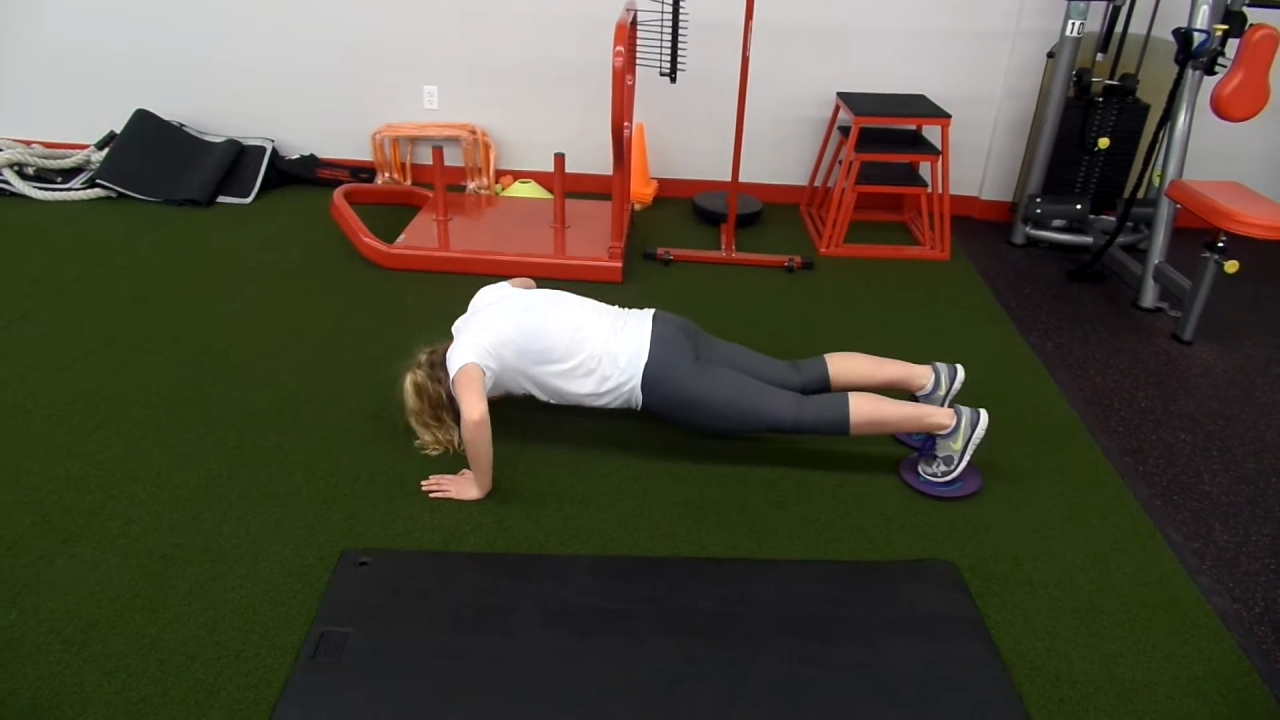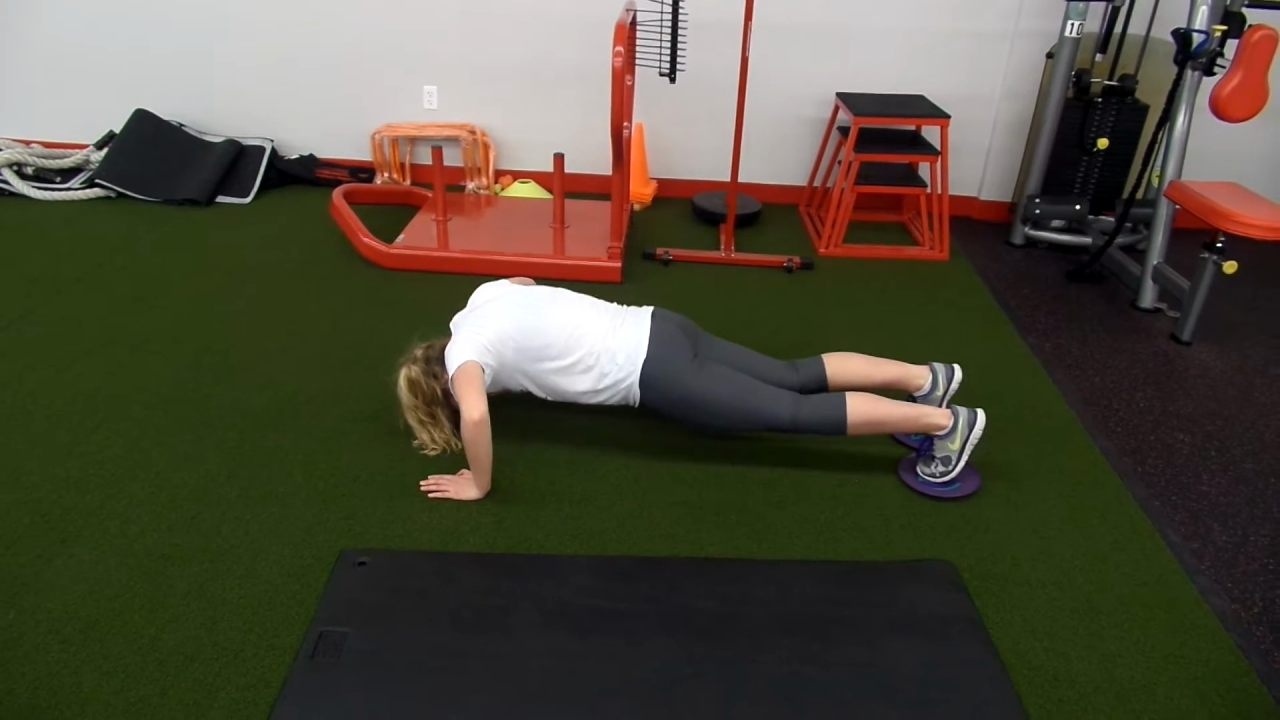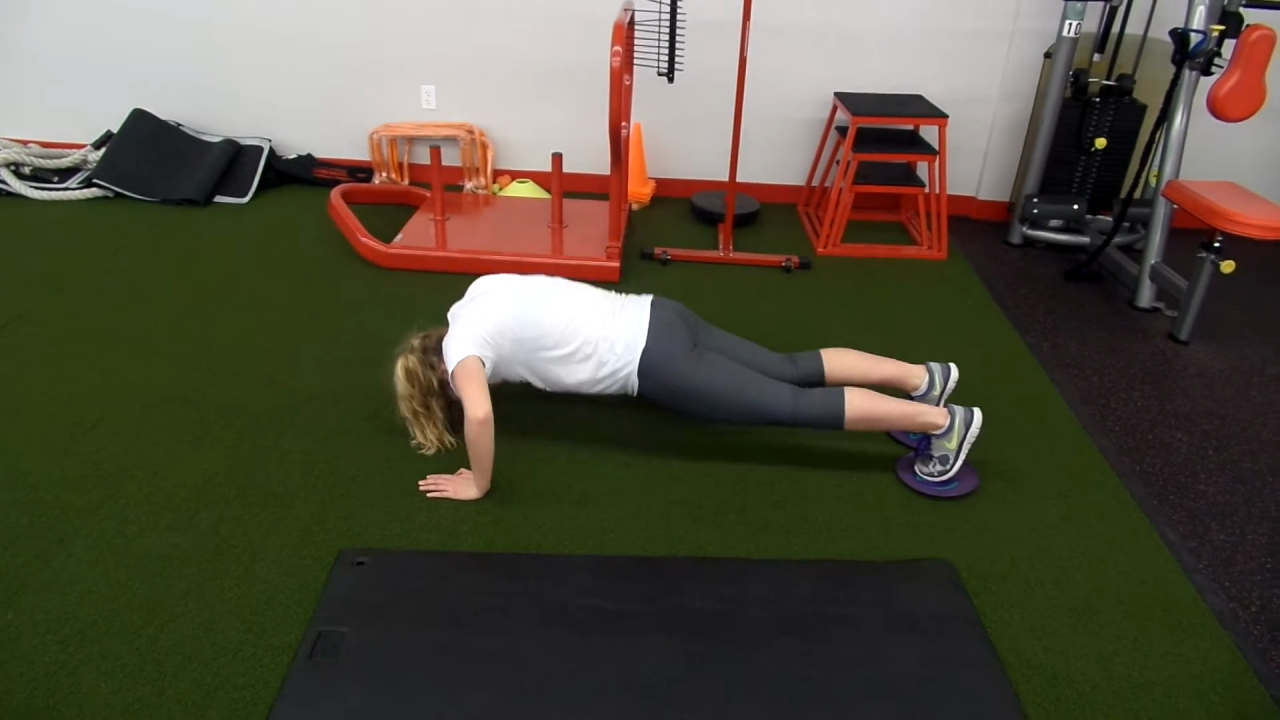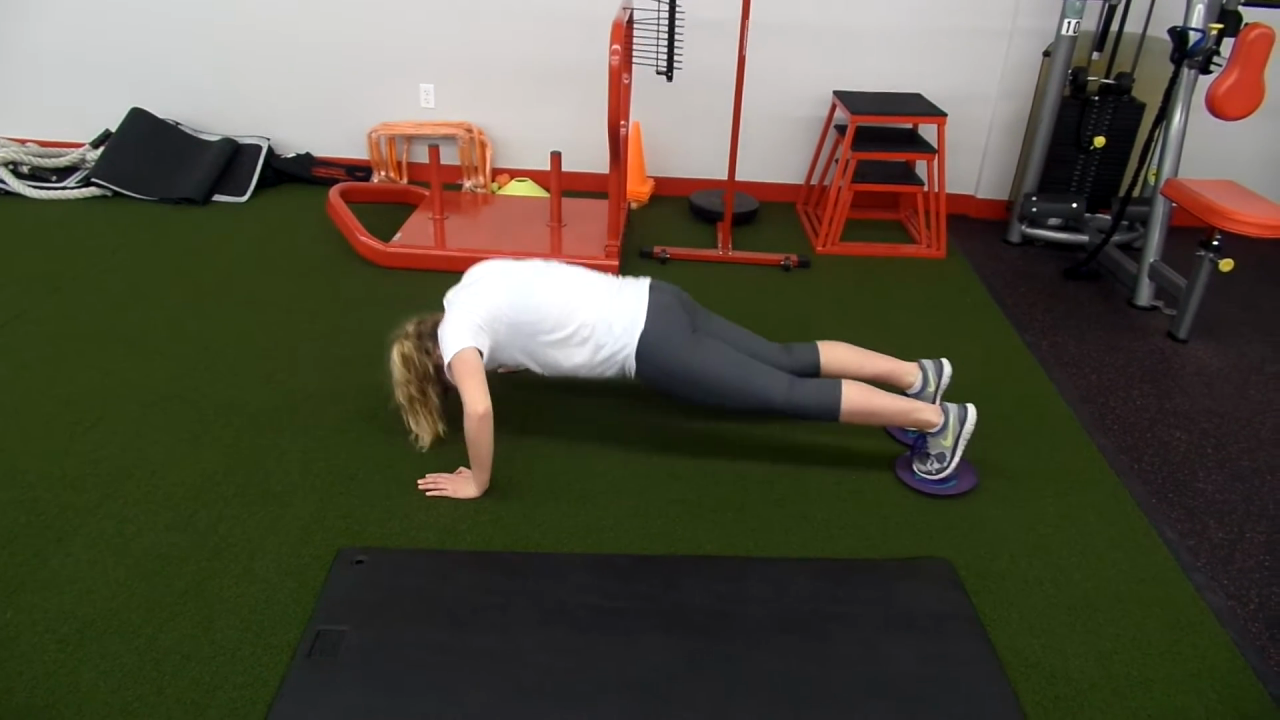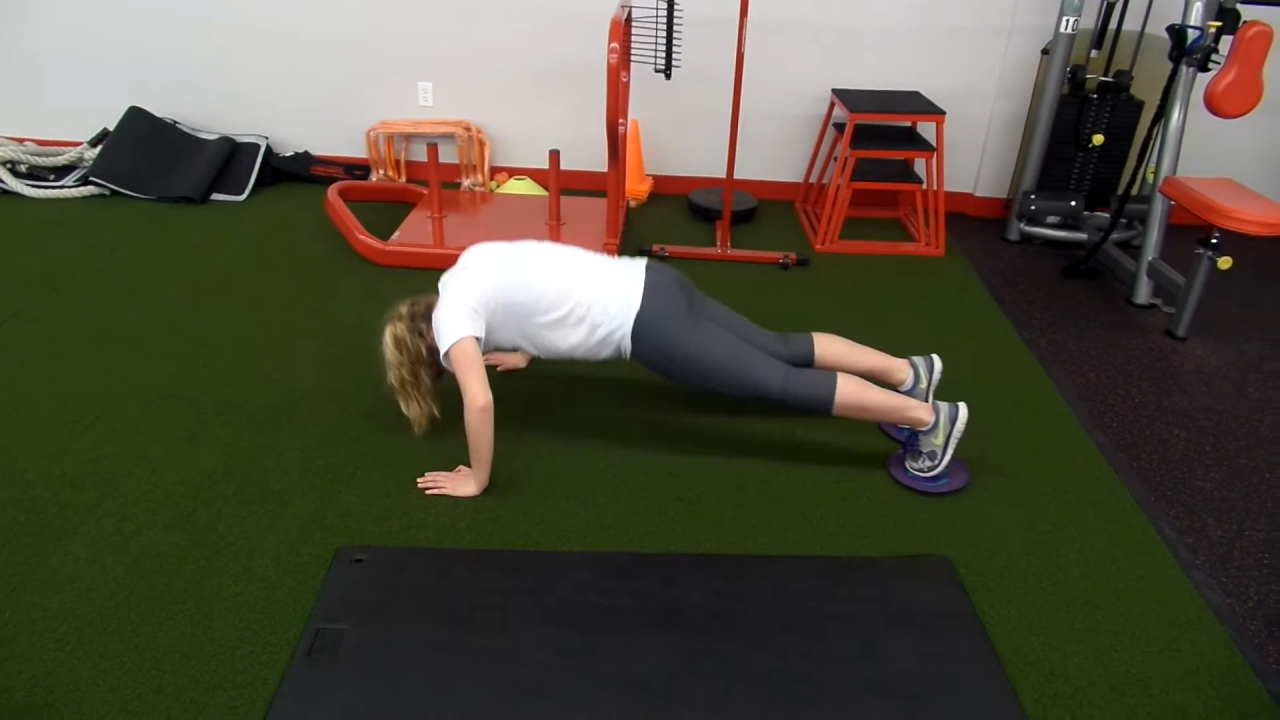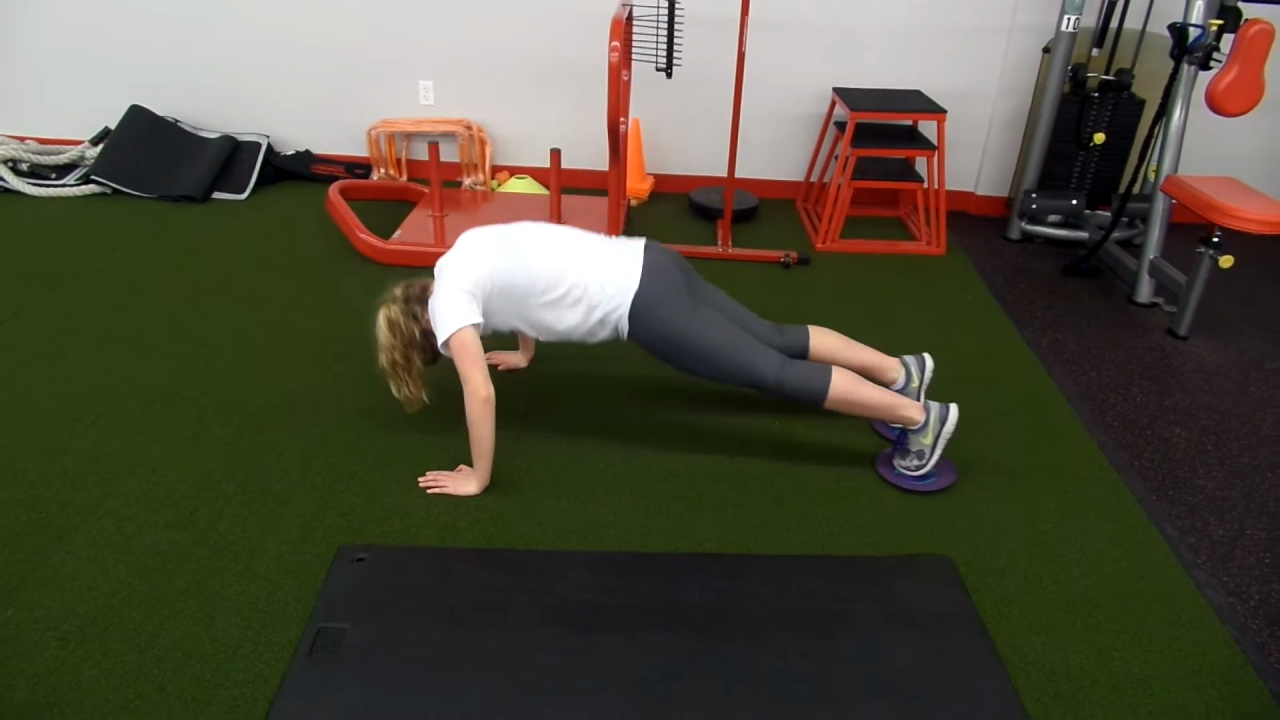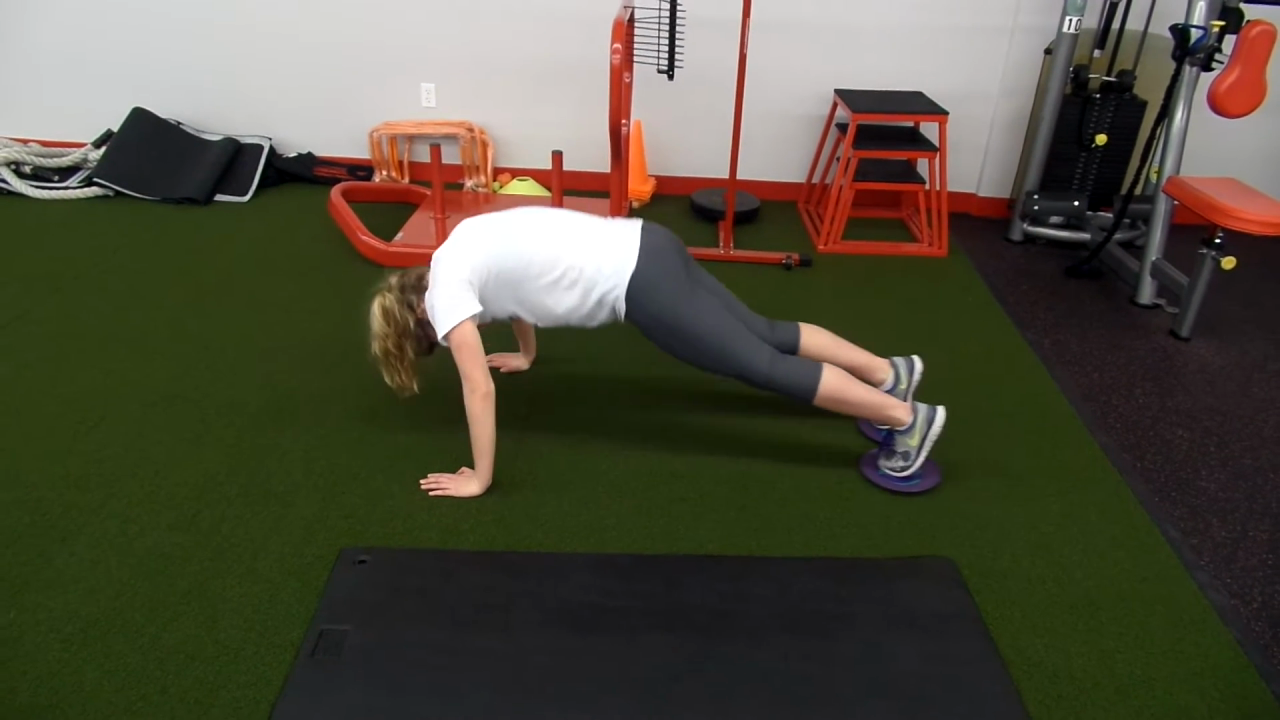
dt=0.1s
person 1, frame 1
left shoulder: (464, 356)
right shoulder: (483, 304)
left elbow: (475, 418)
right elbow: (527, 283)
left wrist: (478, 484)
left hip: (656, 375)
right hip: (660, 331)
left knee: (791, 413)
right knee: (795, 377)
left ankle: (947, 421)
right ankle: (930, 377)
person 1, frame 2
left shoulder: (463, 351)
right shoulder: (481, 300)
left elbow: (474, 417)
right elbow: (526, 281)
left wrist: (478, 484)
left hip: (654, 374)
right hip: (658, 329)
left knee: (790, 411)
right knee: (794, 376)
left ankle: (945, 421)
right ankle: (927, 378)
person 1, frame 3
left shoulder: (461, 345)
right shoulder: (479, 293)
left elbow: (478, 416)
left wrist: (477, 484)
left hip: (654, 359)
right hip: (656, 317)
left knee: (788, 402)
right knee: (789, 369)
left ankle: (940, 423)
right ankle: (924, 378)
person 1, frame 4
left shoulder: (457, 332)
right shoulder: (474, 281)
left elbow: (478, 409)
left wrist: (477, 483)
right wrist: (520, 350)
left hip: (650, 346)
right hip: (653, 303)
left knee: (785, 391)
right knee: (786, 359)
left ankle: (935, 419)
right ankle: (917, 375)
person 1, frame 5
left shoulder: (450, 316)
right shoulder: (468, 266)
left elbow: (479, 401)
left wrist: (476, 479)
right wrist: (526, 351)
left hip: (646, 322)
right hip: (651, 282)
left knee: (776, 380)
right knee: (777, 347)
left ankle: (930, 419)
right ankle: (910, 372)
person 1, frame 6
left shoulder: (447, 301)
right shoulder: (465, 252)
left elbow: (480, 393)
left wrist: (478, 477)
right wrist: (526, 349)
left hip: (639, 305)
right hip: (646, 265)
left knee: (771, 370)
right knee: (772, 337)
left ankle: (919, 416)
right ankle: (900, 370)
person 1, frame 7
left shoulder: (444, 294)
right shoulder: (460, 251)
left elbow: (478, 391)
left wrist: (479, 479)
right wrist: (525, 355)
left hip: (640, 279)
right hip: (646, 244)
left knee: (757, 363)
right knee: (761, 333)
left ankle: (909, 419)
right ankle: (891, 374)
